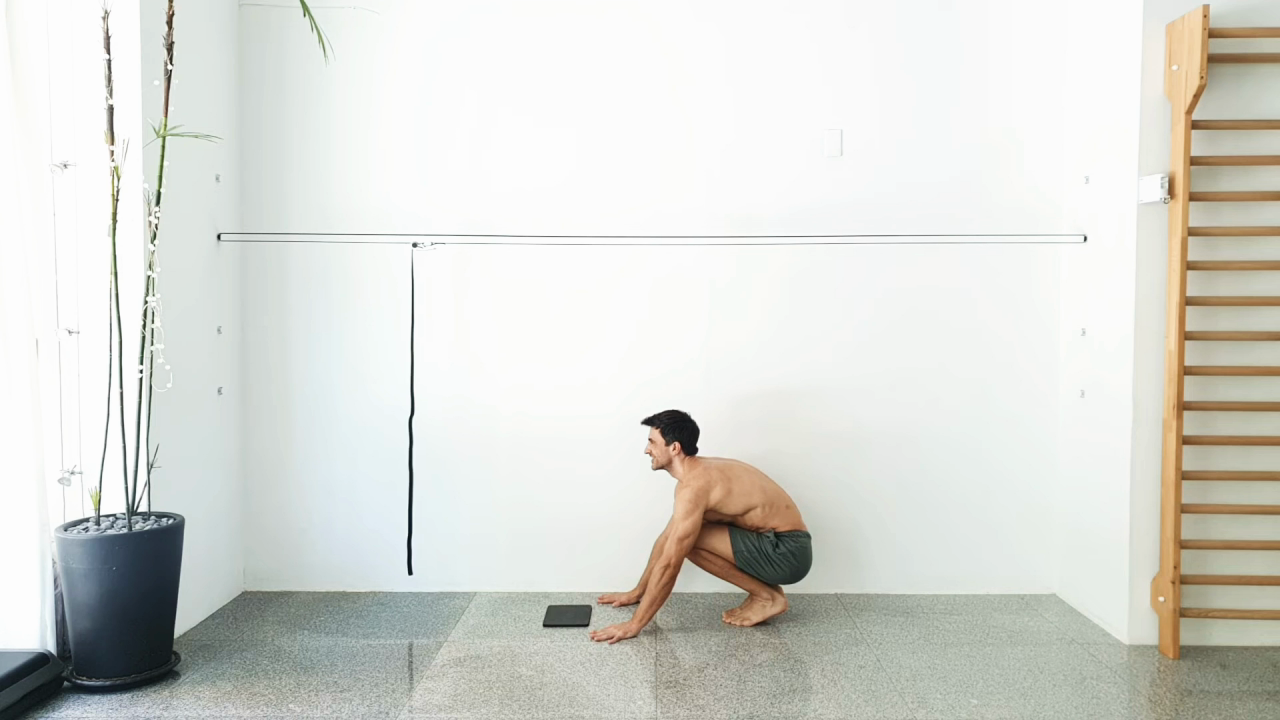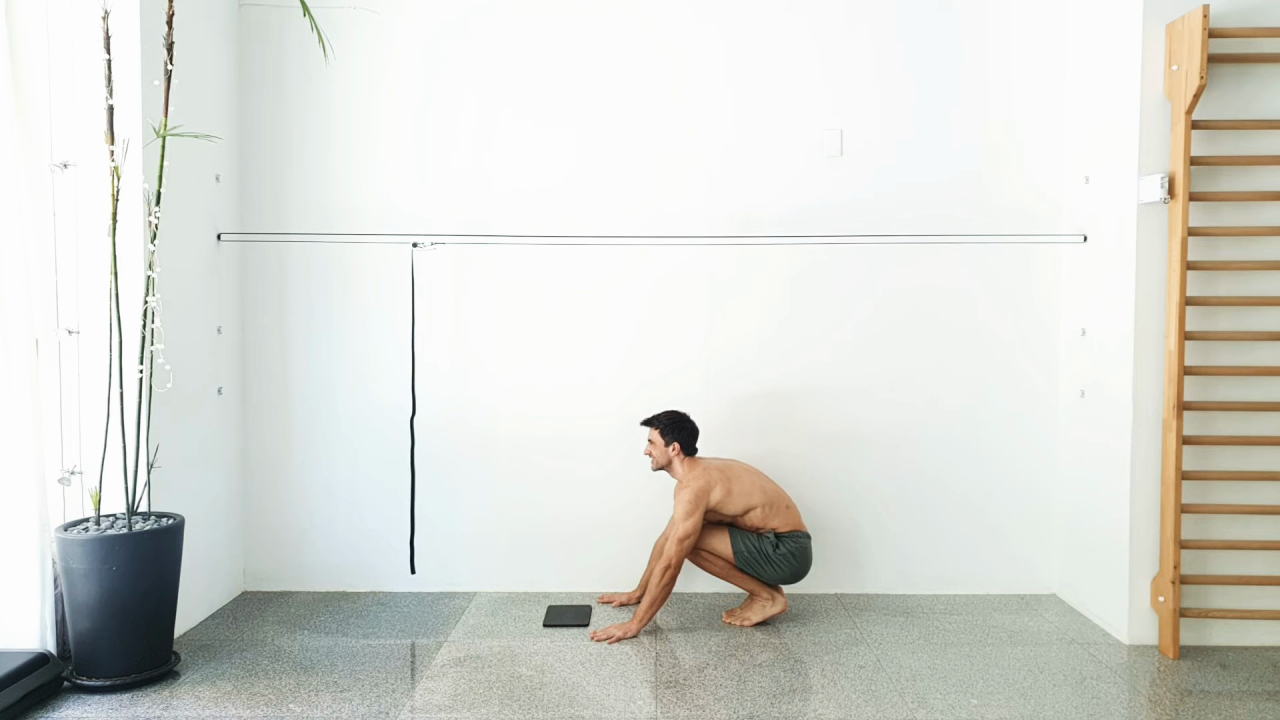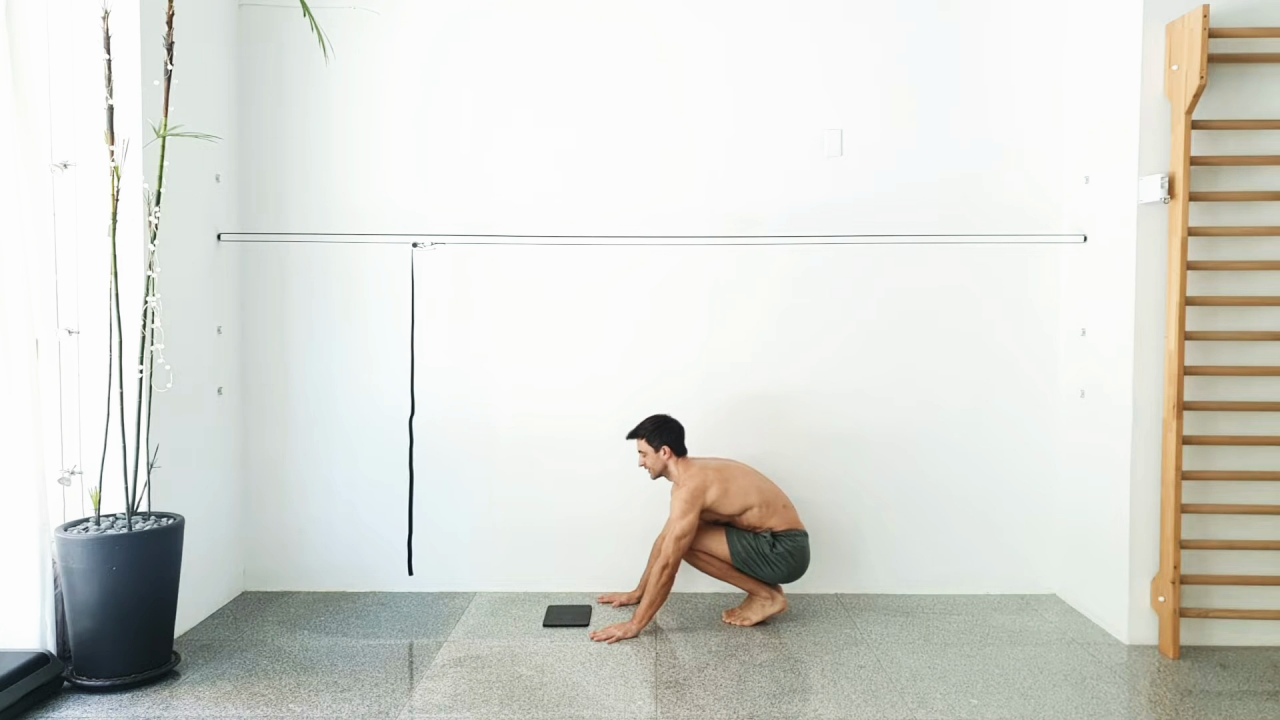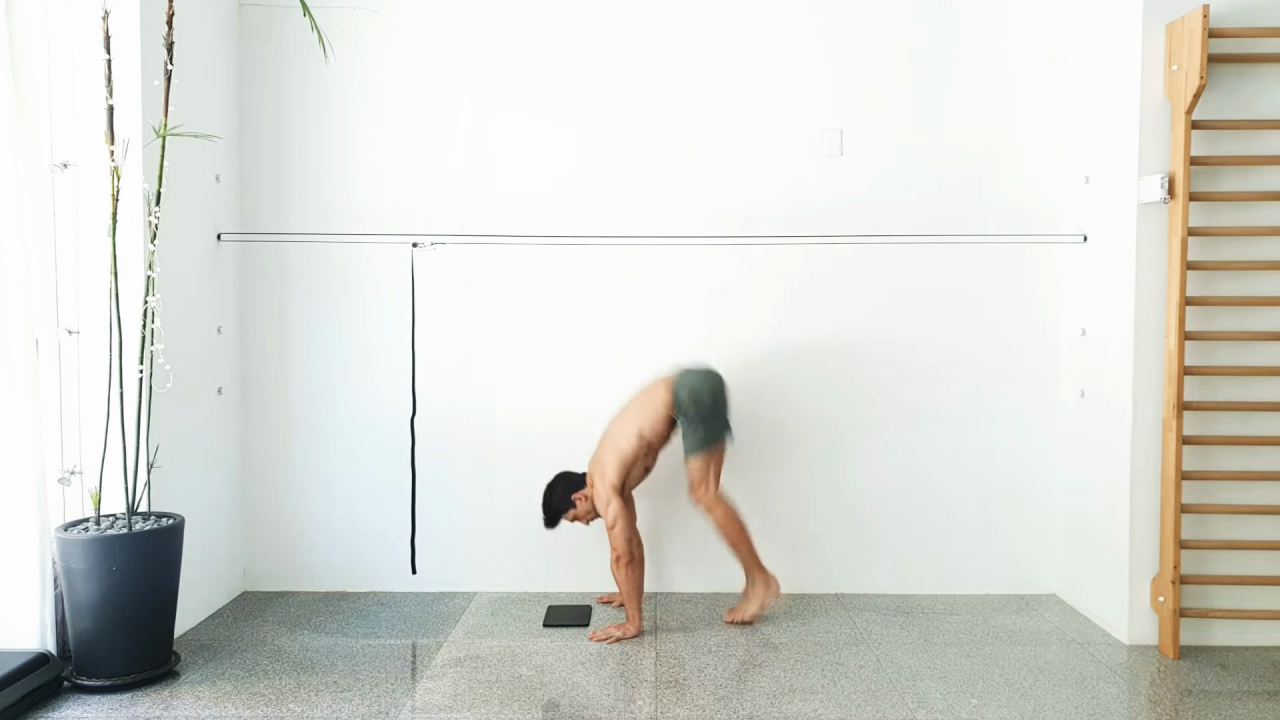
dt=1s
person 1, frame 1
left shoulder: (694, 486)
right shoulder: (700, 472)
left elbow: (669, 564)
right elbow: (666, 540)
left wrist: (635, 624)
right wrist: (637, 592)
left hip: (786, 552)
right hip: (778, 545)
left knee: (688, 541)
right knee: (683, 540)
left ankle: (767, 597)
right ankle: (764, 589)
person 1, frame 2
left shoulder: (694, 486)
right shoulder: (699, 472)
left elbow: (670, 564)
right elbow: (666, 541)
left wrist: (635, 624)
right wrist: (638, 593)
left hip: (786, 552)
right hip: (779, 546)
left knee: (688, 542)
right knee: (683, 540)
left ankle: (766, 597)
right ankle: (764, 589)
person 1, frame 3
left shoulder: (689, 487)
right shoulder: (692, 473)
left elbow: (667, 563)
right elbow: (665, 541)
left wrist: (635, 624)
right wrist: (638, 593)
left hip: (784, 551)
right hip: (775, 542)
left knee: (685, 542)
right knee: (680, 538)
left ankle: (766, 596)
right ankle: (763, 588)
person 1, frame 4
left shoulder: (604, 487)
right shoulder: (609, 480)
left elbow: (622, 558)
right elbow: (630, 539)
left wrist: (632, 623)
right wrist: (631, 595)
left hip: (698, 393)
right hip: (695, 386)
left knee: (704, 495)
left ankle: (760, 581)
